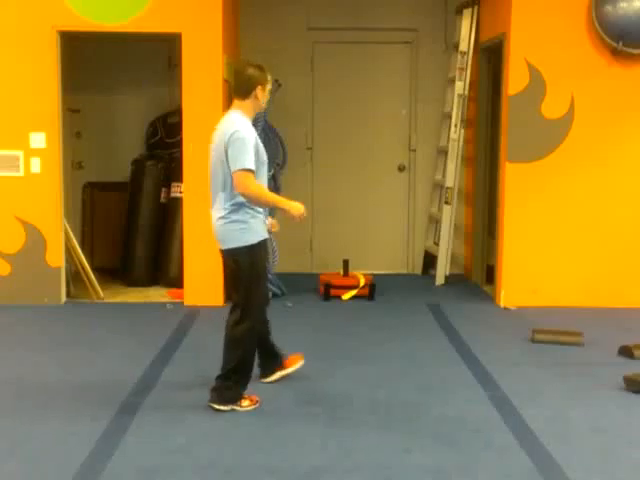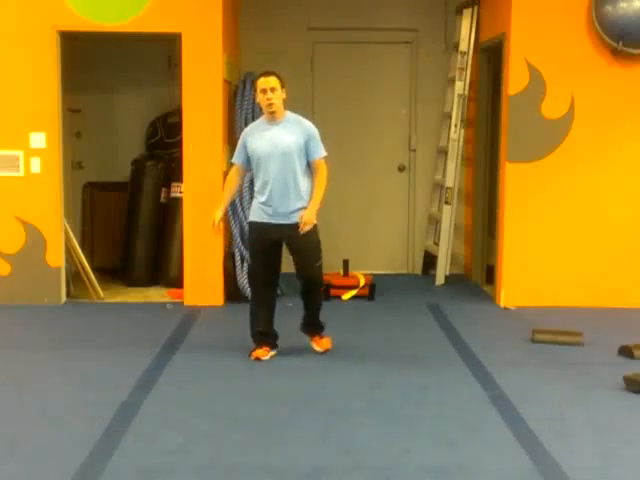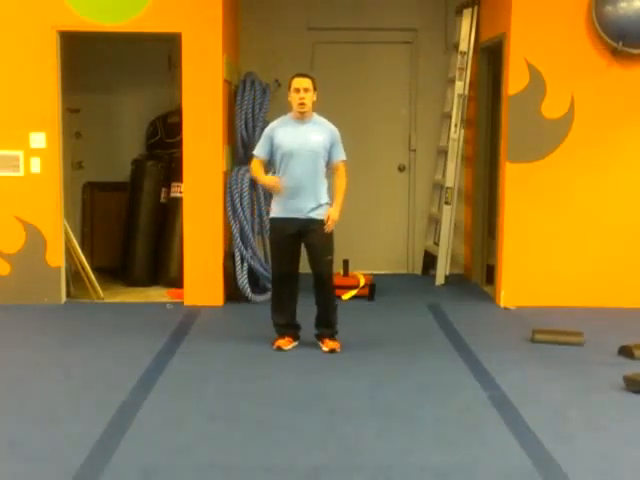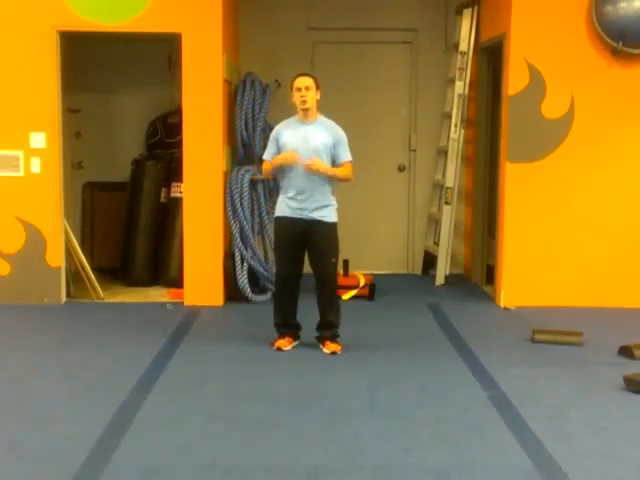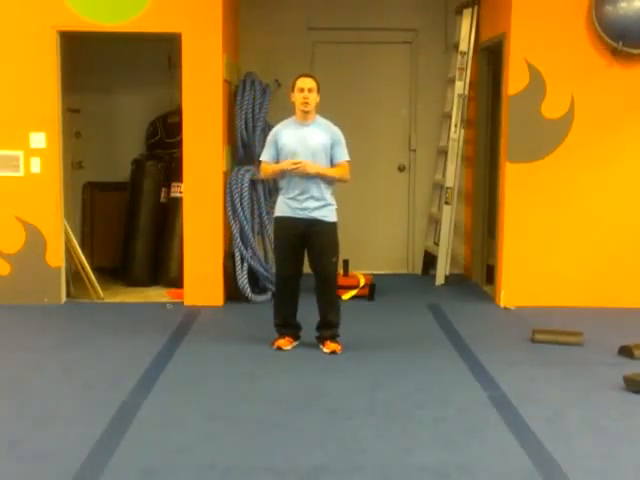
dt=1s
person 1, frame 1
left shoulder: (225, 125)
right shoulder: (242, 131)
right elbow: (244, 185)
left wrist: (263, 216)
right wrist: (286, 205)
left hip: (236, 228)
right hip: (243, 232)
left knee: (256, 301)
right knee: (247, 308)
left ankle: (271, 362)
right ankle: (227, 392)
person 1, frame 2
left shoulder: (304, 128)
right shoulder: (250, 134)
left elbow: (320, 170)
right elbow: (236, 173)
left wrist: (313, 207)
right wrist: (221, 208)
left hip: (299, 218)
right hip: (262, 219)
left knee: (312, 276)
right knee: (262, 282)
left ankle: (314, 329)
right ankle: (264, 341)
person 1, frame 3
left shoulder: (329, 131)
right shoulder: (275, 129)
left elbow: (339, 171)
right elbow: (256, 163)
left wrist: (337, 206)
right wrist: (264, 178)
left hip: (318, 215)
right hip: (283, 215)
left knee: (324, 274)
right knee: (283, 275)
left ankle: (327, 333)
right ankle: (286, 332)
person 1, frame 4
left shoulder: (333, 131)
right shoulder: (280, 130)
left elbow: (347, 172)
right elbow: (265, 169)
left wrist: (325, 169)
right wrist: (279, 161)
left hip: (322, 216)
right hip: (287, 214)
left knee: (326, 277)
right knee: (286, 276)
left ankle: (328, 335)
right ankle: (286, 332)
person 1, frame 5
left shoulder: (331, 132)
right shoulder: (279, 132)
left elbow: (344, 173)
right elbow: (264, 171)
left wrist: (316, 169)
right wrist: (283, 166)
left hip: (322, 216)
right hip: (287, 215)
left knee: (326, 277)
right knee: (286, 276)
left ankle: (328, 334)
right ankle: (287, 331)
